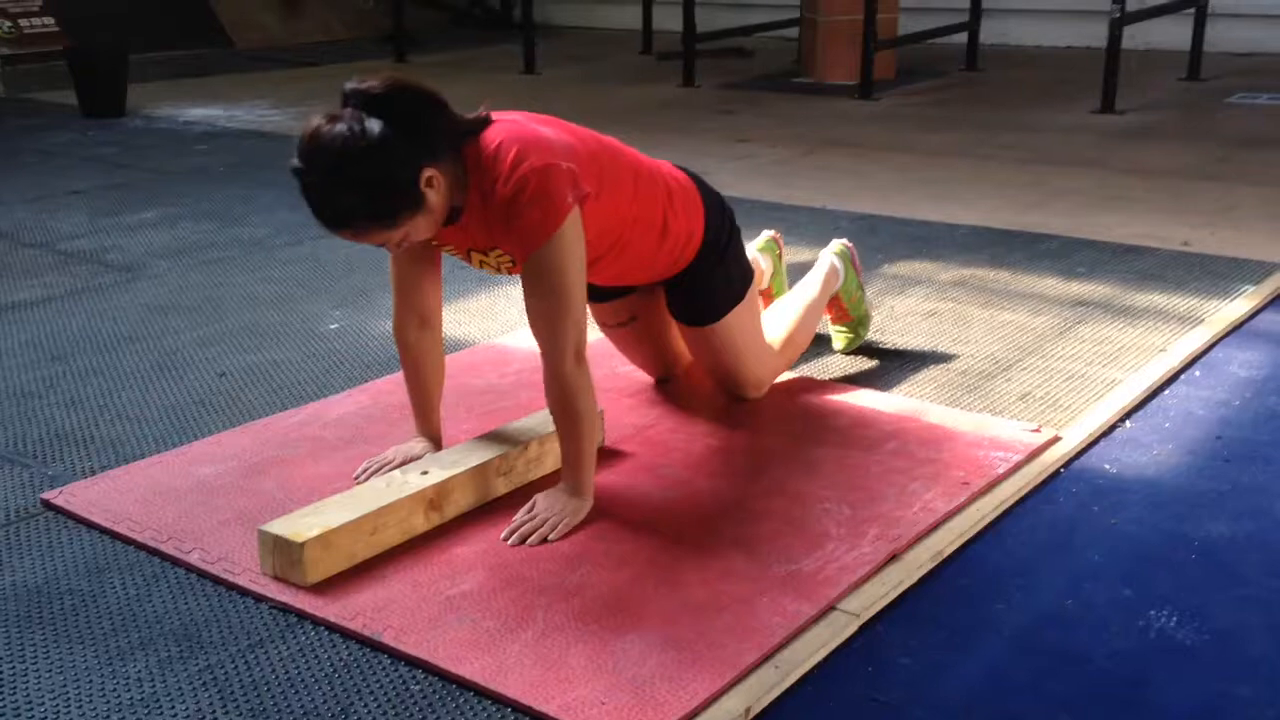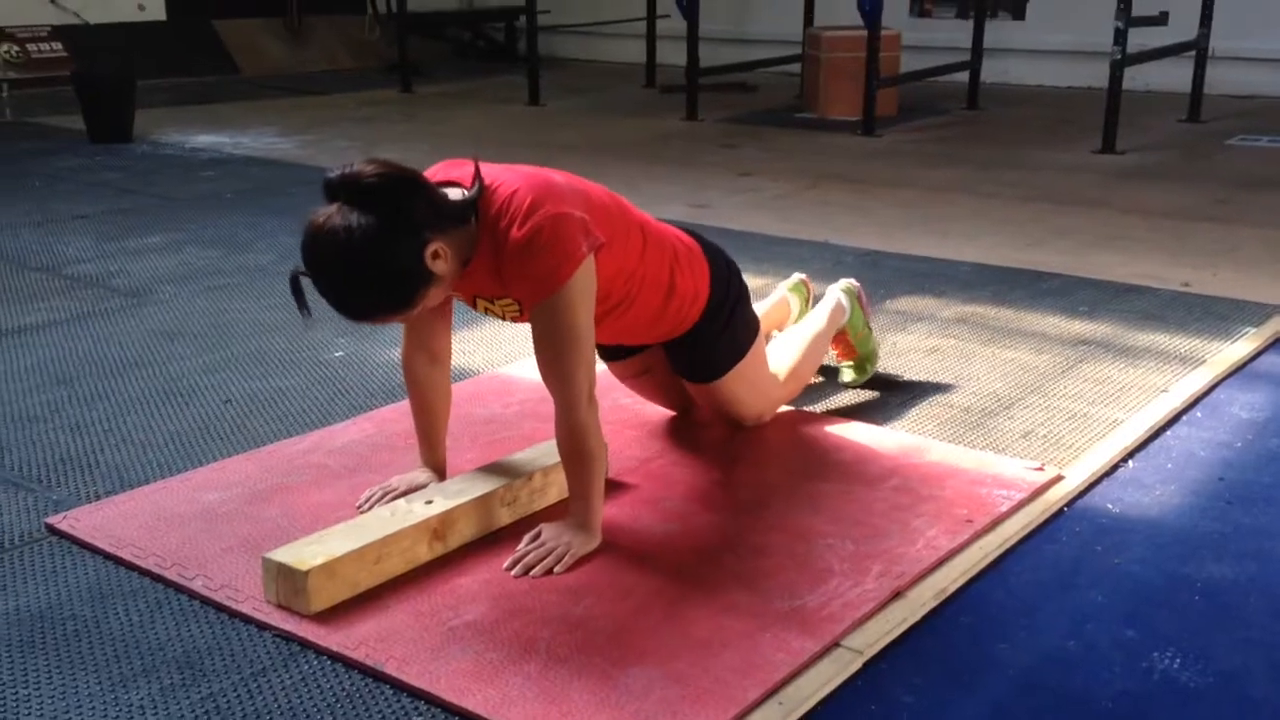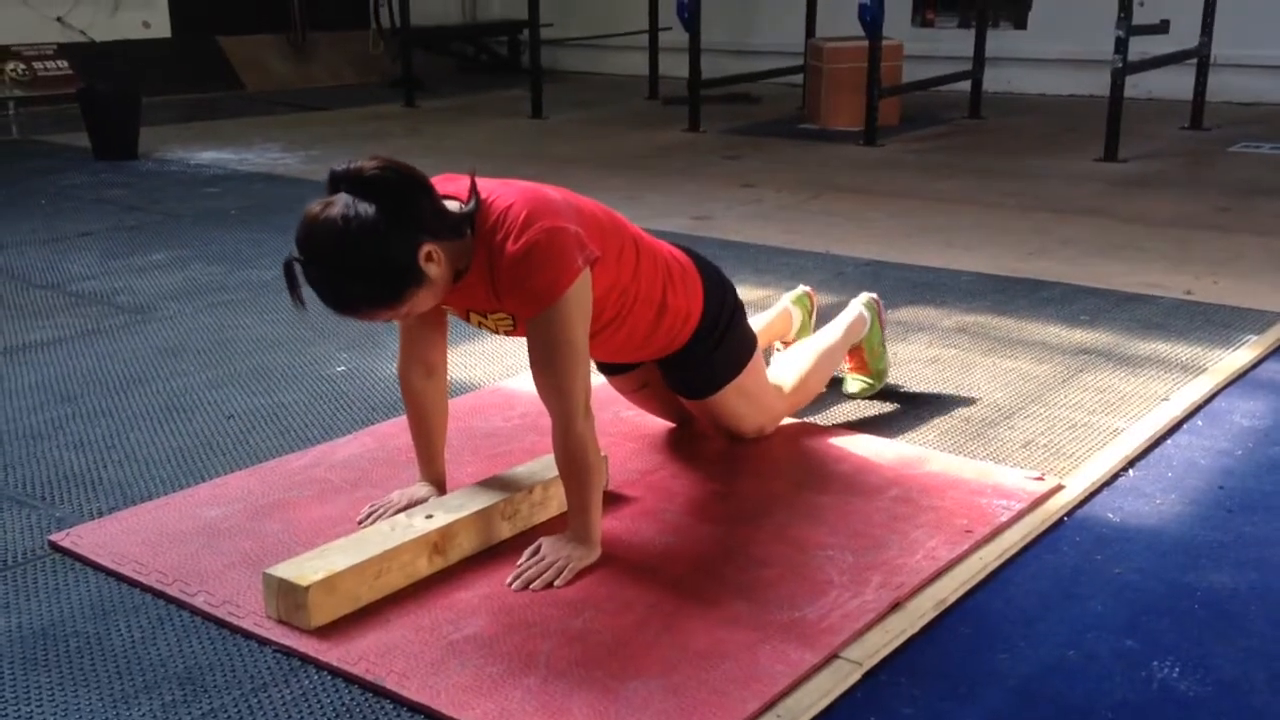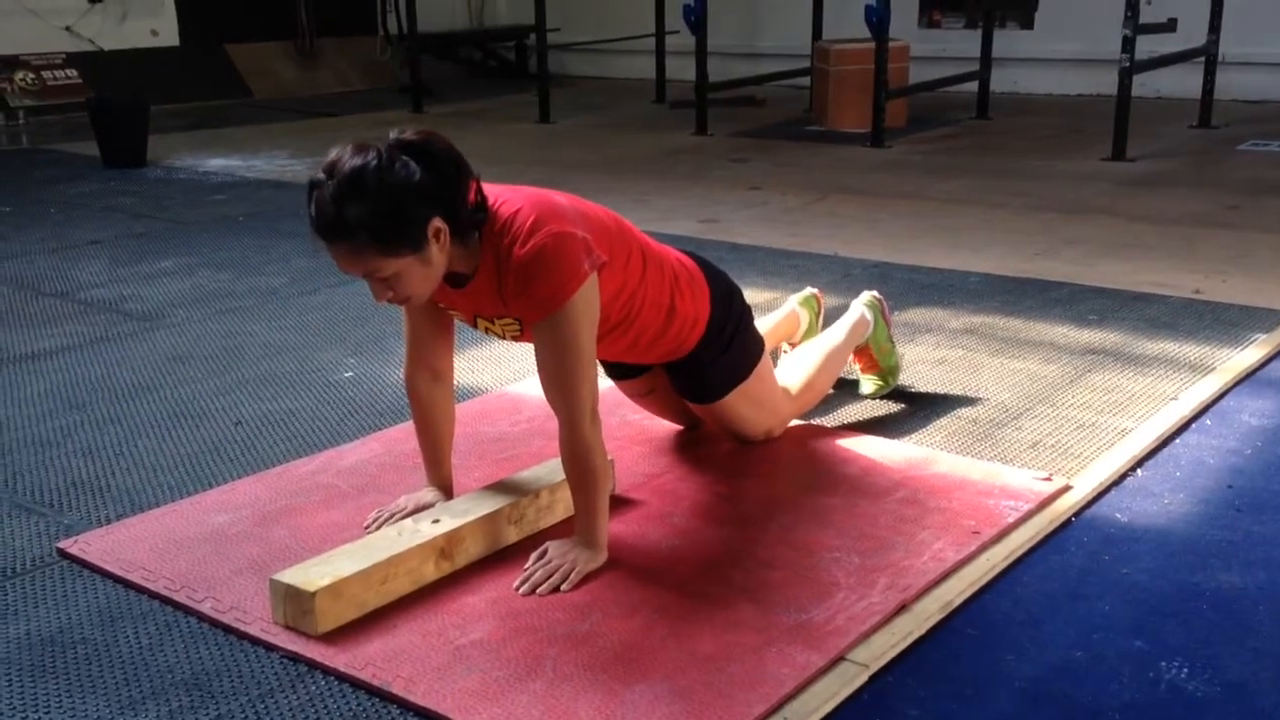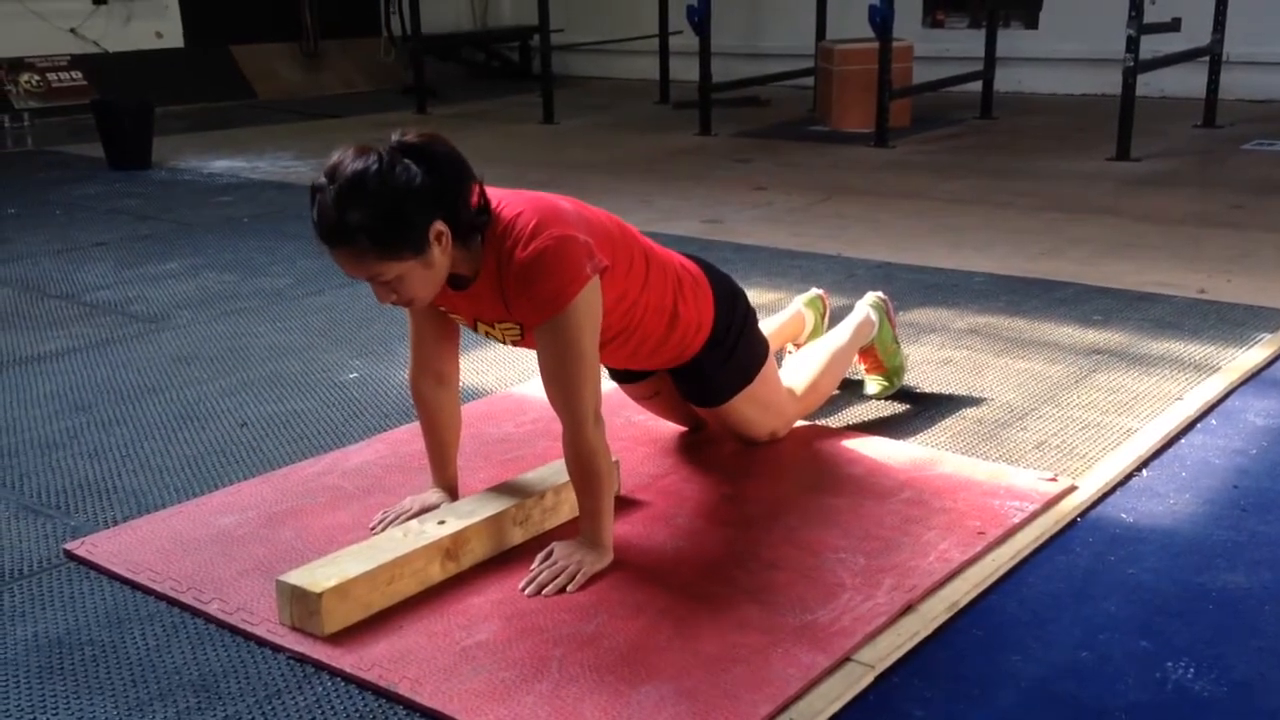
dt=1s
person 1, frame 1
left shoulder: (526, 183)
right shoulder: (412, 174)
left elbow: (564, 354)
right elbow: (415, 321)
left wrist: (576, 489)
right wrist: (426, 436)
left hip: (686, 231)
right hip: (613, 243)
left knee: (749, 380)
right knee: (669, 368)
left ankle: (832, 272)
right ankle: (757, 262)
person 1, frame 2
left shoulder: (538, 233)
right shoulder: (420, 217)
left elbow: (574, 398)
right elbow: (425, 356)
left wrist: (584, 523)
right wrist: (432, 466)
left hip: (692, 292)
right hip: (625, 306)
left knee: (754, 406)
right knee: (693, 404)
left ankle: (837, 308)
right ankle: (787, 301)
person 1, frame 3
left shoulder: (533, 247)
right shoulder: (416, 228)
left elbow: (570, 412)
right elbow: (420, 370)
left wrist: (583, 536)
right wrist: (430, 480)
left hip: (685, 307)
right hip: (622, 319)
left knee: (758, 417)
right knee: (689, 416)
left ankle: (857, 321)
right ankle: (788, 314)
person 1, frame 4
left shoulder: (541, 251)
right shoulder: (426, 245)
left elbow: (577, 415)
right elbow: (427, 373)
left wrist: (589, 540)
right wrist: (438, 485)
left hip: (692, 313)
right hip: (627, 328)
left knee: (767, 419)
right knee: (696, 419)
left ankle: (861, 320)
right ankle: (797, 314)
person 1, frame 5
left shoulder: (542, 256)
right shoulder: (430, 249)
left elbow: (581, 418)
right elbow: (432, 377)
left wrist: (595, 542)
right wrist: (444, 486)
left hip: (697, 317)
right hip: (631, 331)
left knee: (773, 420)
right knee: (699, 420)
left ankle: (866, 321)
right ankle: (802, 315)
